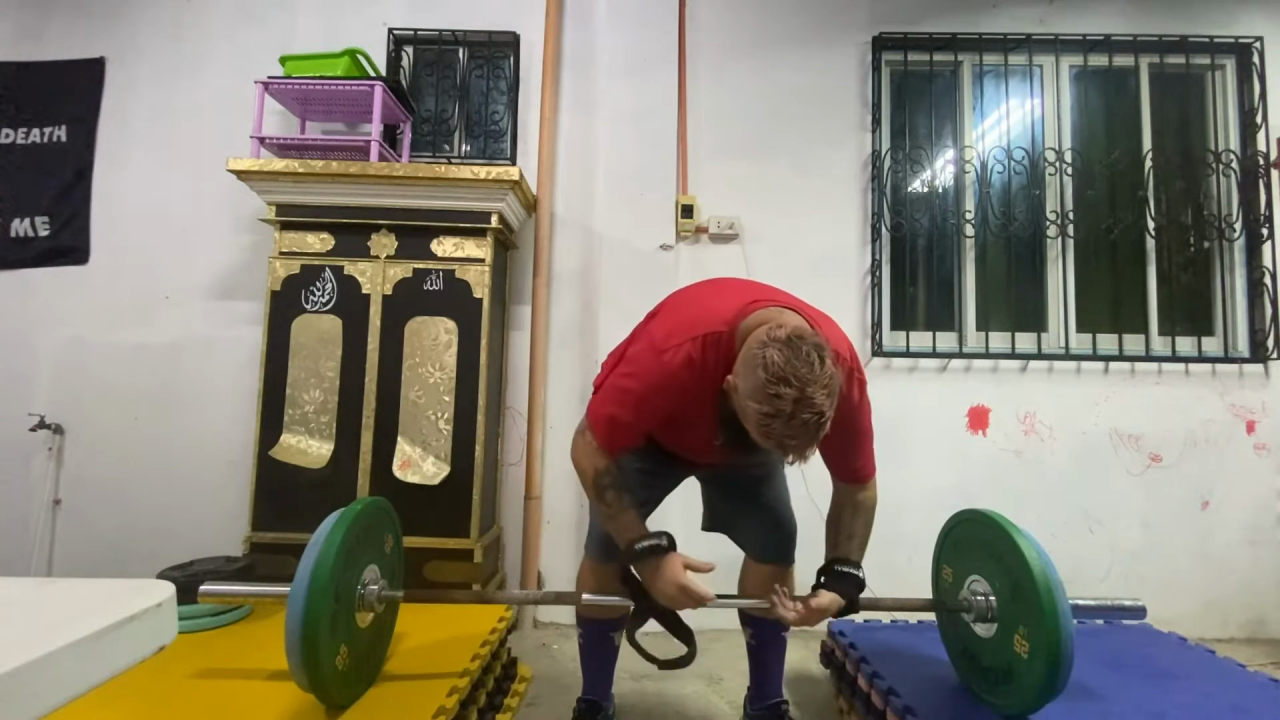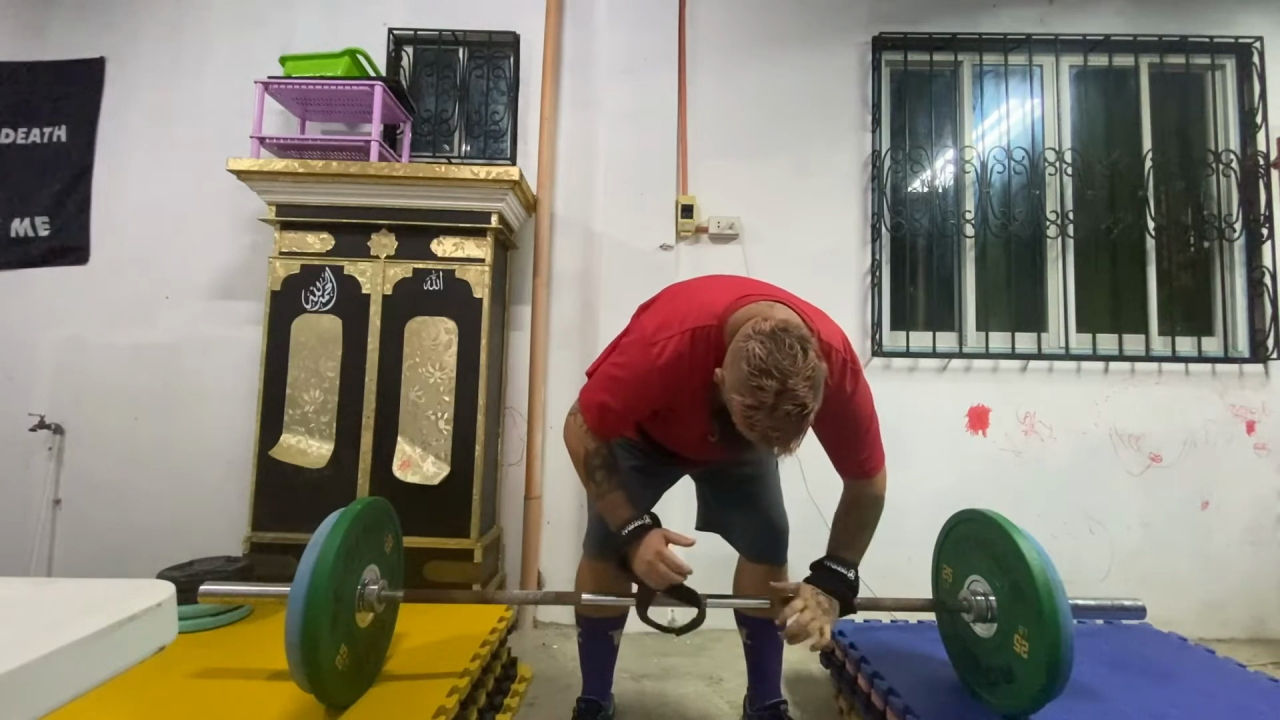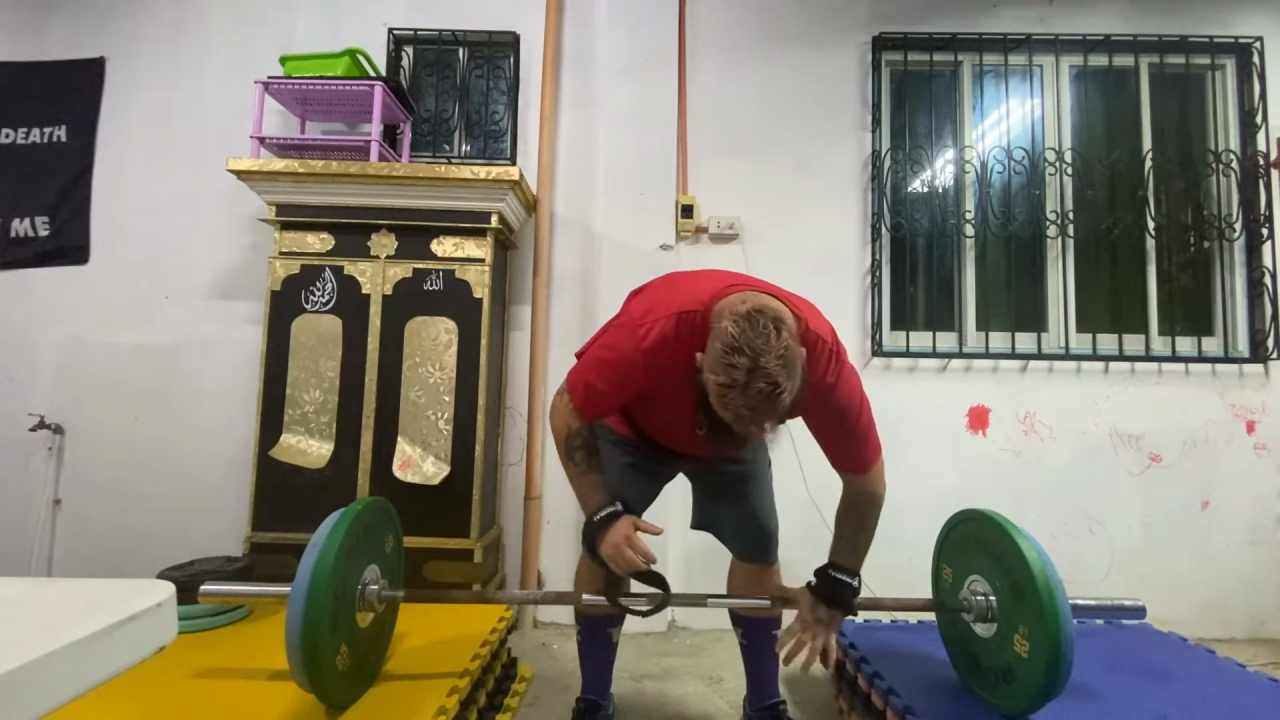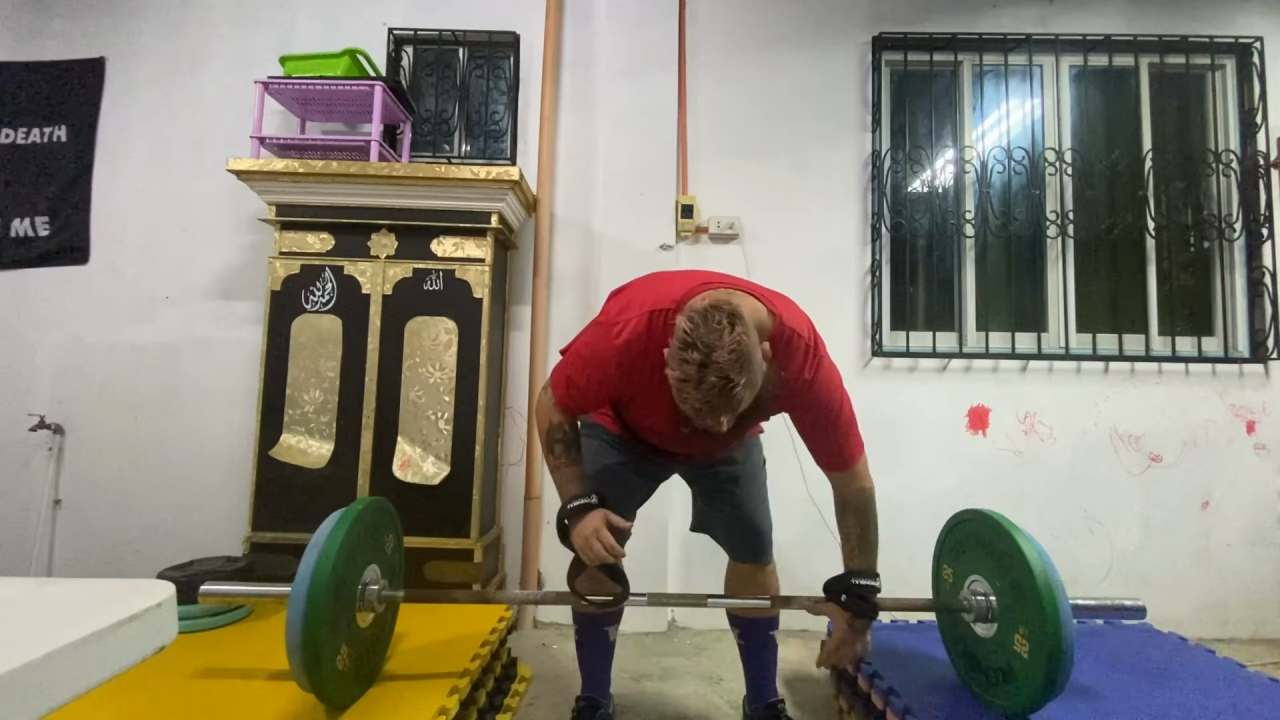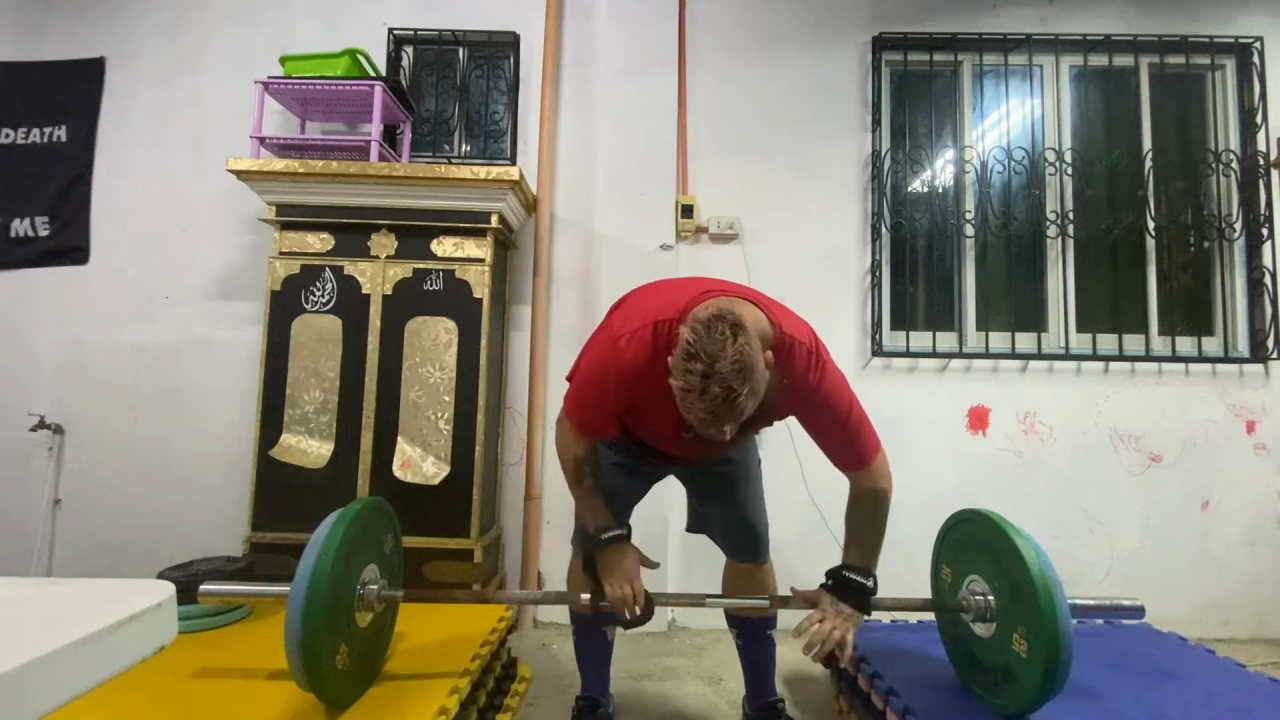
dt=0.5s
person 1, frame 1
left shoulder: (840, 371)
right shoulder: (673, 352)
left elbow: (857, 484)
right elbow: (590, 448)
left wrist: (841, 576)
right wrist: (647, 553)
left hip: (740, 444)
right hip: (643, 428)
left knee: (775, 543)
right knee: (607, 547)
person 1, frame 2
left shoulder: (837, 367)
right shoulder: (664, 344)
left elbow: (867, 482)
right elbow: (583, 429)
left wrist: (832, 579)
right wrist: (632, 530)
left hip: (736, 444)
right hip: (640, 430)
left knee: (768, 545)
right knee: (606, 547)
person 1, frame 3
left shoulder: (823, 360)
right shoulder: (652, 328)
left elbow: (866, 480)
right elbow: (568, 409)
left wrist: (834, 588)
right wrist: (602, 514)
right hip: (631, 428)
left knee: (759, 547)
right knee: (603, 550)
person 1, frame 4
left shoulder: (802, 357)
right shoulder: (630, 327)
left elbow: (852, 480)
right elbow: (553, 405)
left wrist: (857, 591)
right wrist: (576, 505)
right hip: (624, 430)
left knee: (754, 550)
right knee: (596, 546)
person 1, frame 5
left shoulder: (802, 360)
right shoulder: (631, 339)
left elbow: (873, 478)
right elbow: (574, 433)
left wrist: (850, 587)
right wrist: (608, 538)
right hip: (623, 433)
left knee: (750, 549)
right knee: (594, 550)
